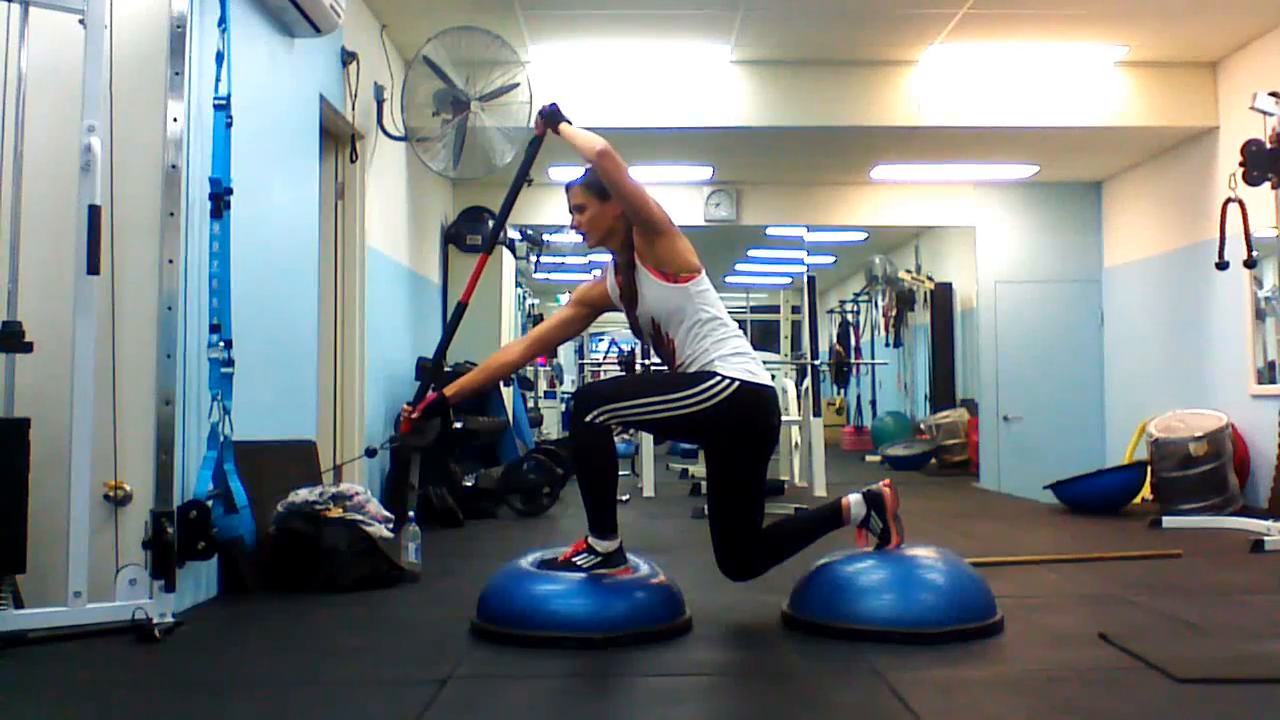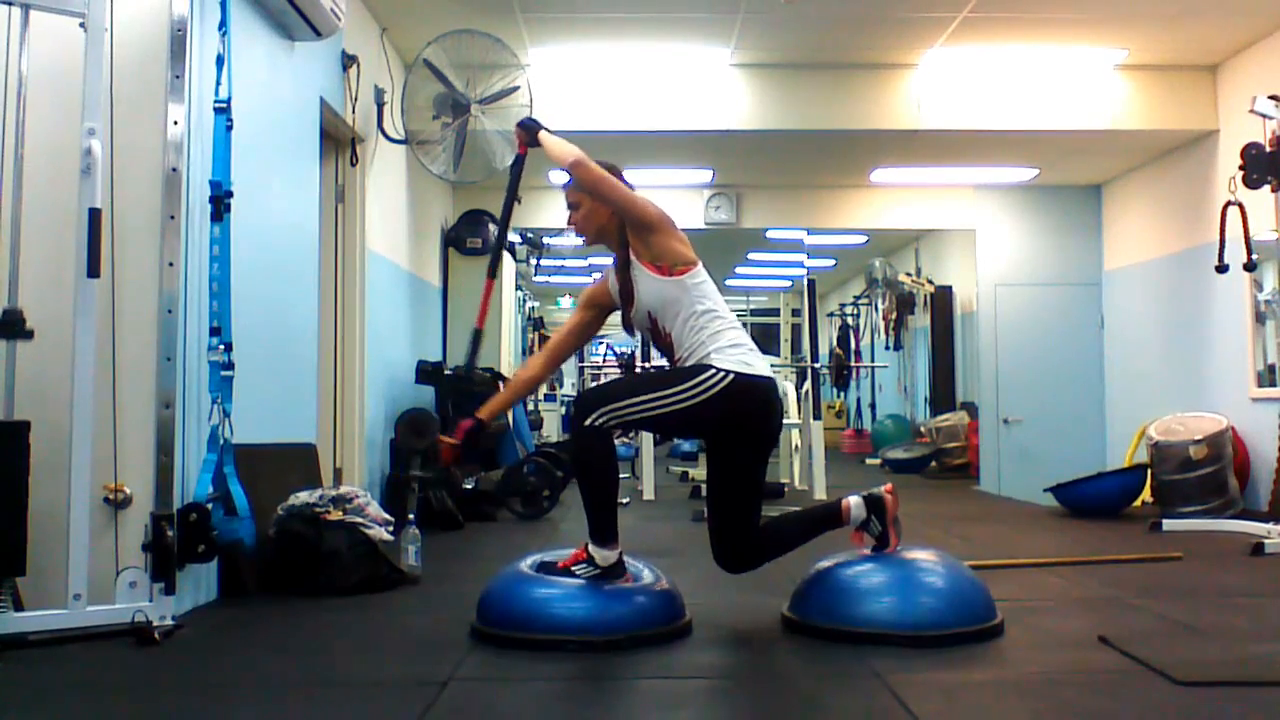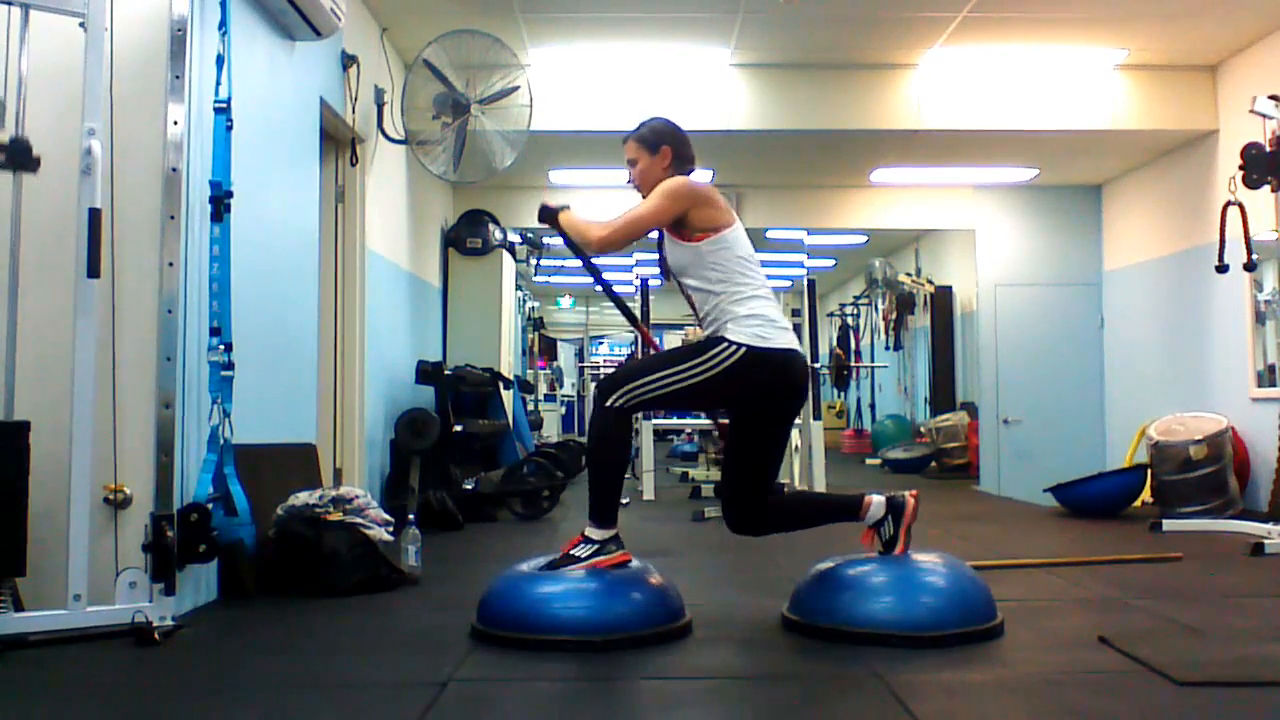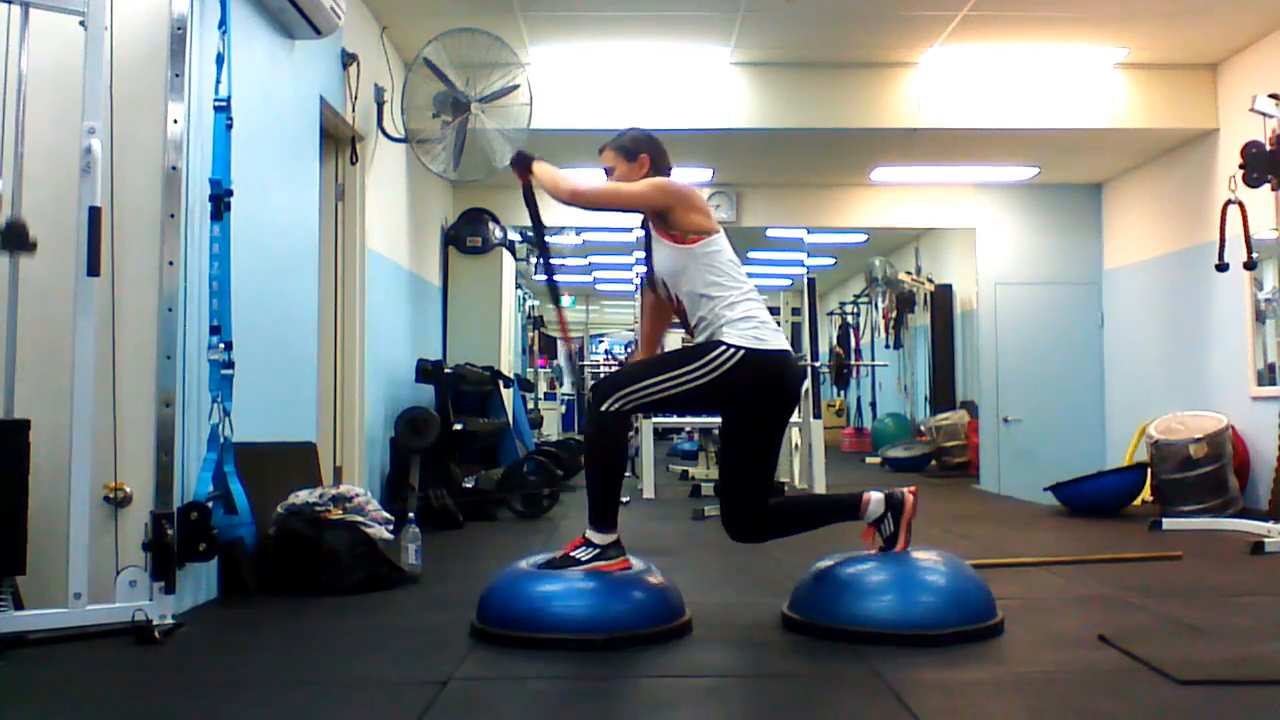
dt=0.7s
person 1, frame 1
left shoulder: (657, 240)
right shoulder: (603, 291)
left elbow: (604, 156)
right elbow: (524, 348)
left wrist: (560, 126)
right wrist: (444, 396)
left hip: (738, 394)
right hip: (733, 406)
left knee: (590, 406)
right knee: (741, 561)
left ankle: (604, 547)
right ankle: (863, 505)
person 1, frame 2
left shoulder: (651, 231)
right shoulder: (605, 291)
left elbow: (580, 165)
right elbow: (544, 360)
left wrist: (540, 134)
right wrist: (478, 421)
left hip: (738, 385)
right hip: (744, 401)
left knee: (591, 410)
right knee: (737, 552)
left ankle: (604, 557)
right ankle: (860, 508)
person 1, frame 3
left shoulder: (685, 192)
right shoulder: (696, 217)
left elbow: (601, 239)
left wrist: (559, 216)
right wrist: (725, 406)
left hip: (752, 354)
right hip: (781, 367)
left knee: (613, 395)
right knee: (746, 513)
left ankle: (601, 538)
right ankle: (882, 507)
person 1, frame 4
left shoulder: (670, 194)
right shoulder: (658, 248)
left elbow: (575, 194)
right elbow: (648, 350)
left wrist: (532, 166)
right wrist: (620, 425)
left hip: (747, 356)
right hip: (769, 371)
left knee: (606, 398)
right knee: (747, 522)
left ankle: (602, 543)
right ankle: (881, 505)
